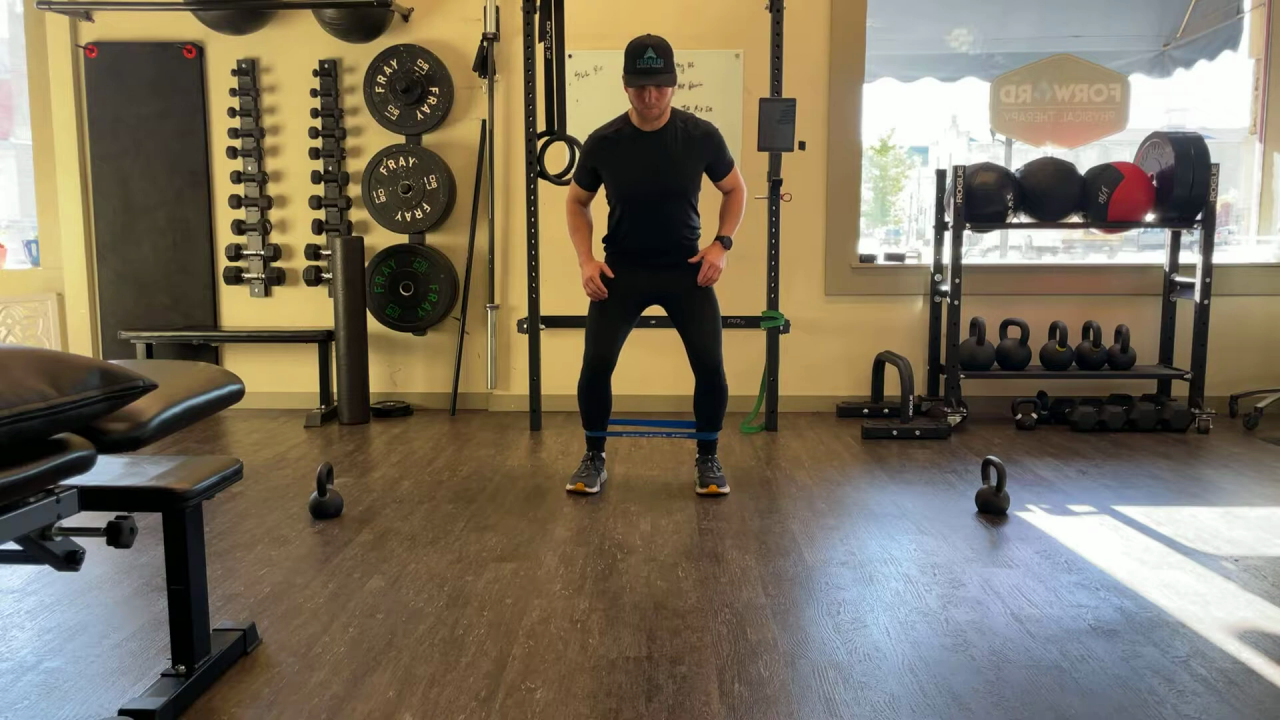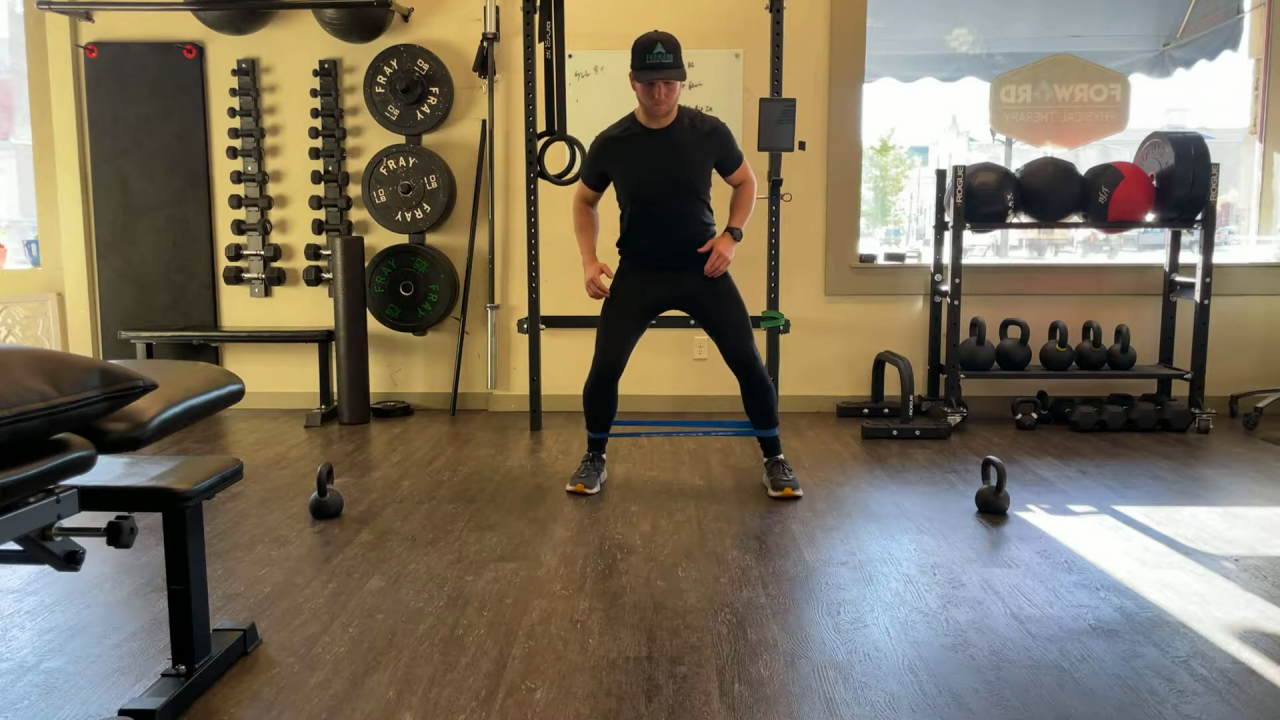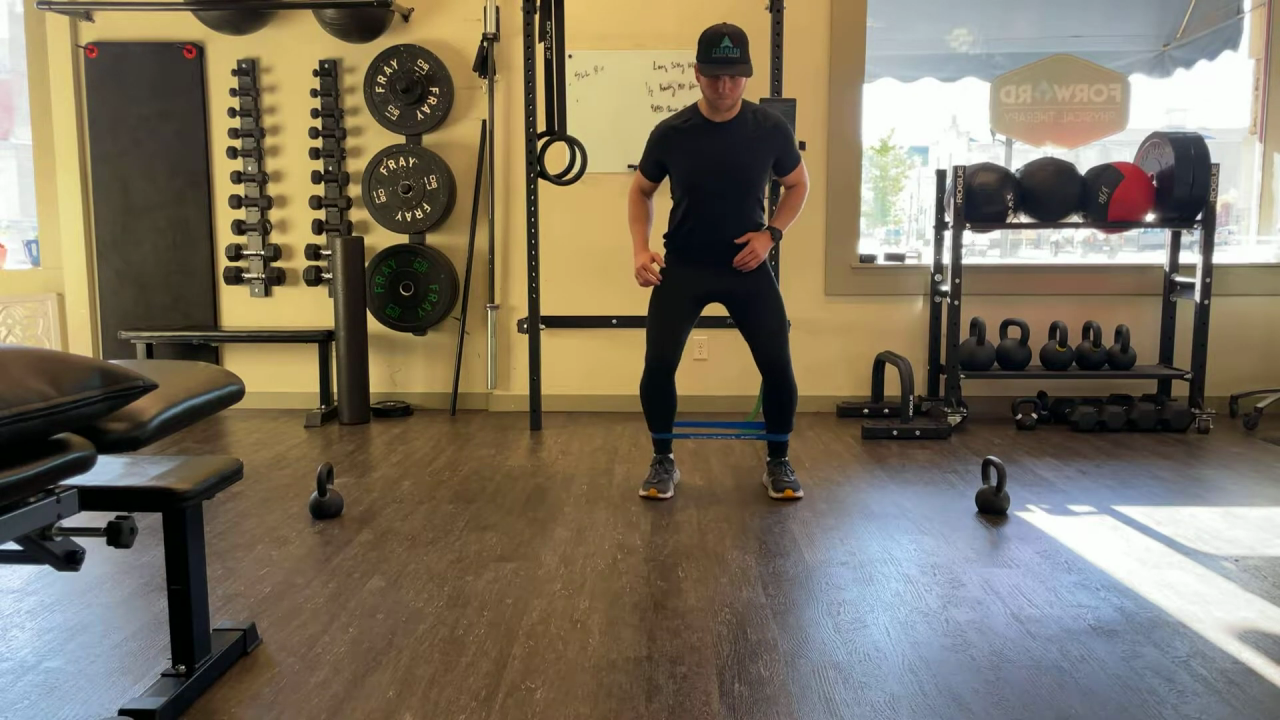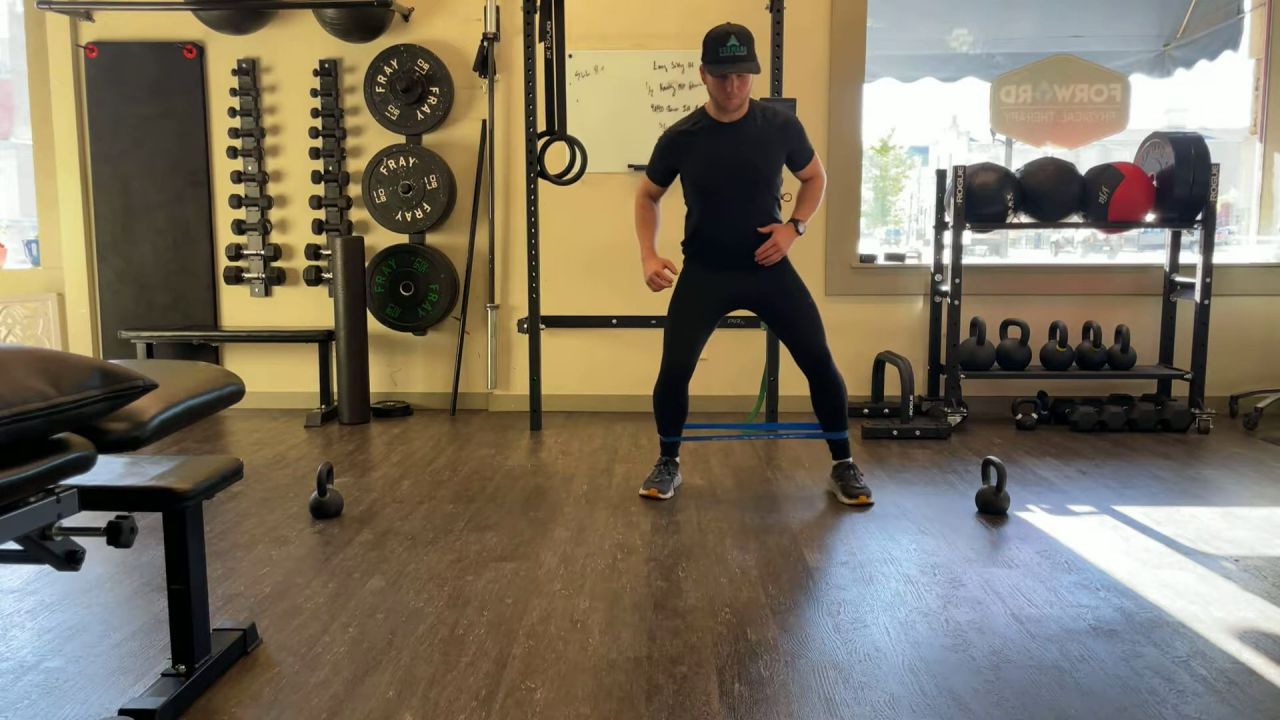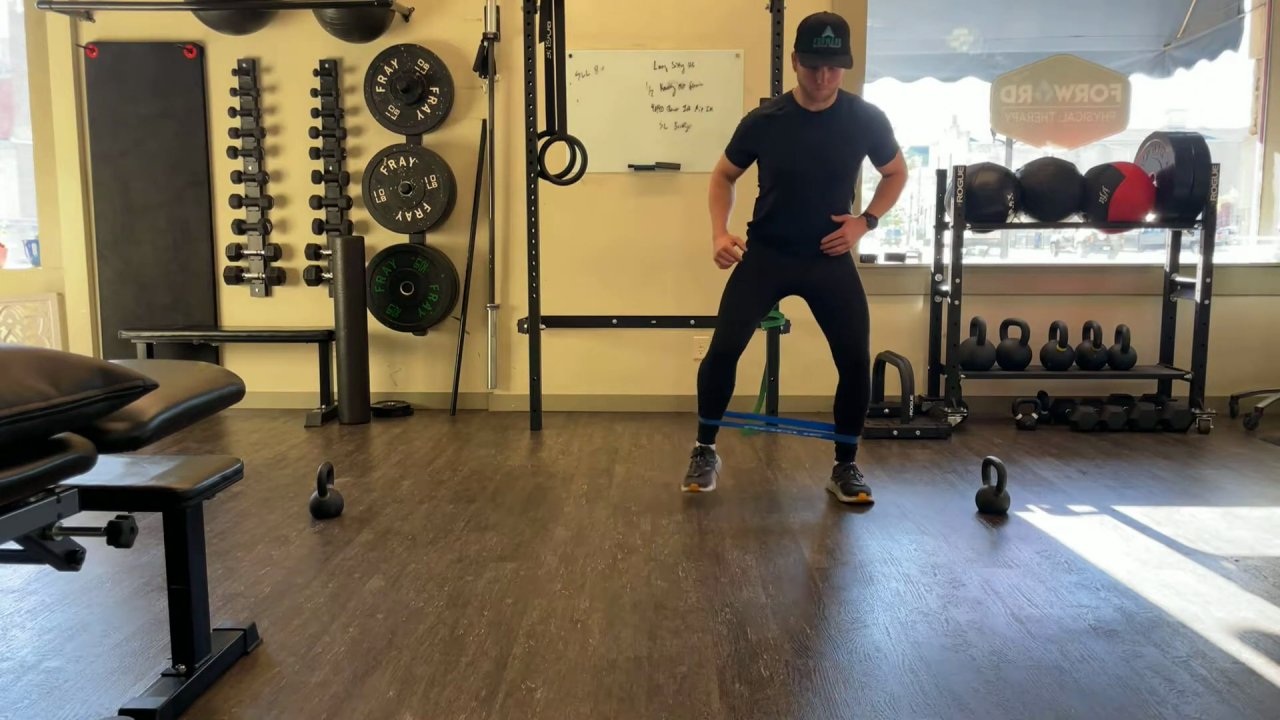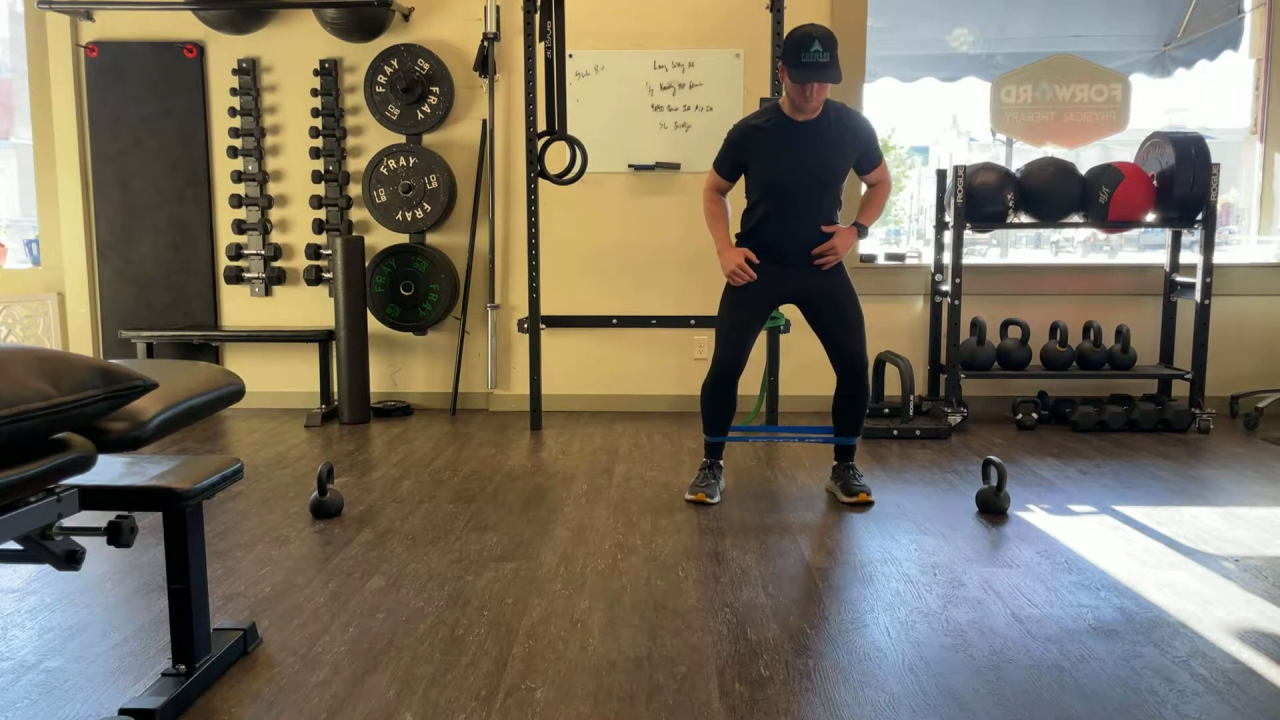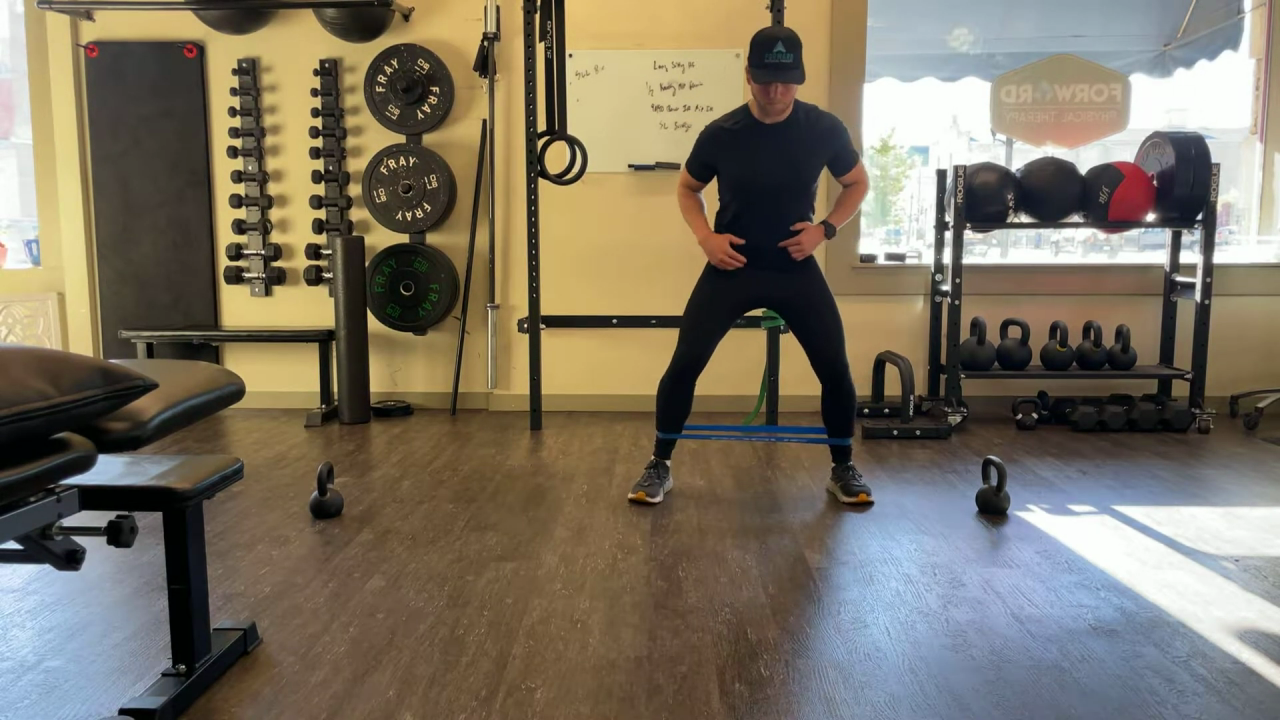
dt=0.7s
person 1, frame 1
left shoulder: (701, 136)
right shoulder: (603, 142)
left elbow: (735, 189)
right elbow: (577, 201)
left wrist: (721, 243)
right wrist: (586, 259)
left hip: (686, 268)
right hip: (622, 269)
left knee: (710, 365)
right knee: (596, 363)
left ankle: (707, 458)
right ankle: (594, 457)
person 1, frame 2
left shoulder: (710, 132)
right shoulder: (611, 143)
left elbow: (745, 183)
right elbow: (585, 200)
left wrist: (731, 235)
right wrist: (588, 258)
left hip: (702, 268)
right hip: (638, 272)
left knee: (748, 362)
right knee: (605, 367)
left ankle: (774, 460)
right ankle: (595, 457)
person 1, frame 3
left shoulder: (770, 129)
right shoulder: (671, 133)
left elbow: (797, 185)
right elbow: (641, 191)
left wrist: (771, 234)
right wrist: (640, 248)
left hip: (746, 264)
right hip: (683, 266)
left knee: (777, 366)
right knee: (658, 365)
left ankle: (778, 461)
right ankle: (663, 460)
person 1, frame 4
left shoulder: (781, 126)
right shoulder: (680, 137)
left elbow: (815, 178)
right elbow: (648, 196)
left wrist: (794, 226)
right wrist: (649, 254)
left hip: (768, 266)
right hip: (704, 272)
left knee: (819, 362)
right knee: (674, 369)
left ankle: (843, 465)
right ankle: (668, 463)
person 1, frame 5
left shoulder: (866, 119)
right shoulder: (764, 121)
left elbow: (897, 173)
right elbow: (724, 175)
left wrist: (866, 220)
right wrist: (720, 231)
left hip: (830, 258)
right hip: (766, 254)
left knee: (855, 362)
right knee: (724, 349)
left ankle: (845, 466)
right ankle: (705, 450)
person 1, frame 6
left shoulder: (853, 127)
right shoulder: (750, 132)
left elbow: (881, 184)
right elbow: (714, 190)
left wrist: (855, 230)
right wrist: (725, 248)
left hip: (821, 265)
right hip: (757, 266)
left knee: (854, 365)
right knee: (726, 364)
left ankle: (844, 467)
right ankle: (713, 465)
person 1, frame 7
left shoulder: (824, 129)
right shoulder: (720, 134)
left elbow: (857, 183)
right elbow: (687, 188)
left wrist: (825, 228)
right wrist: (706, 236)
left hip: (796, 270)
right hip: (732, 268)
left knee: (835, 368)
right knee: (685, 364)
left ankle: (843, 469)
right ankle: (660, 465)
